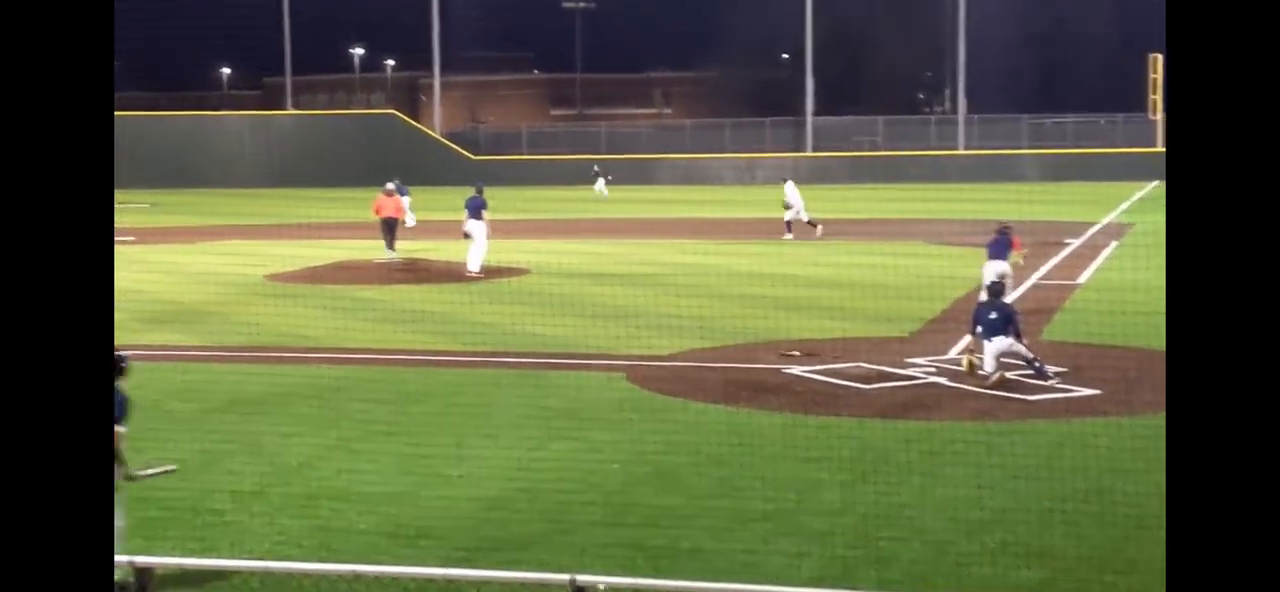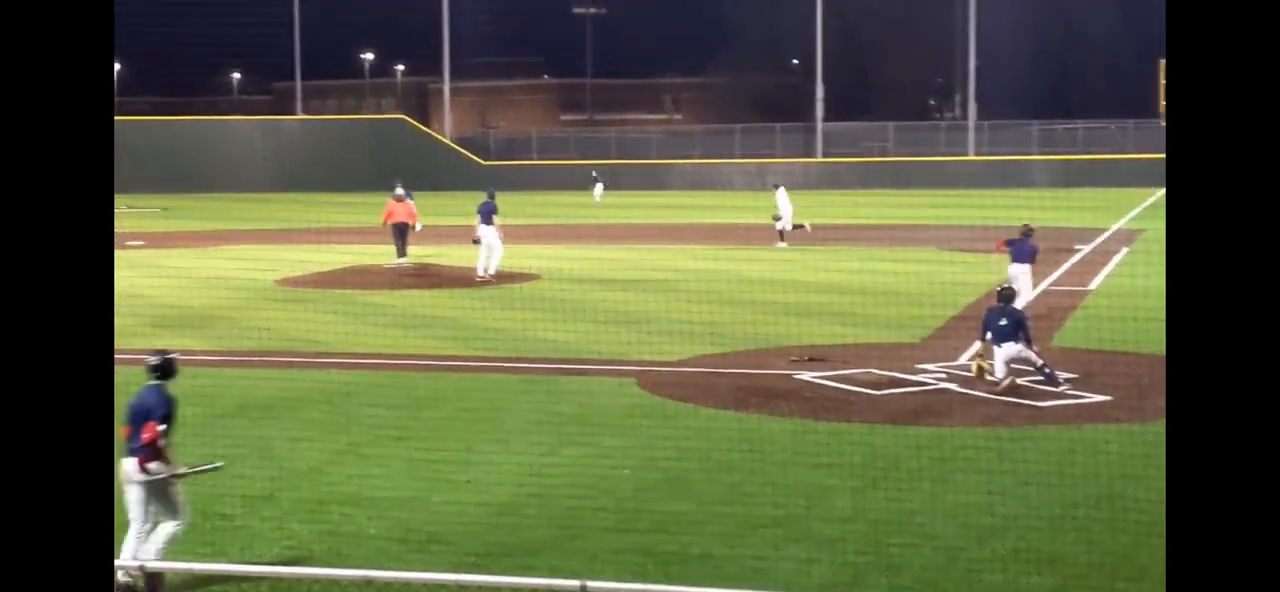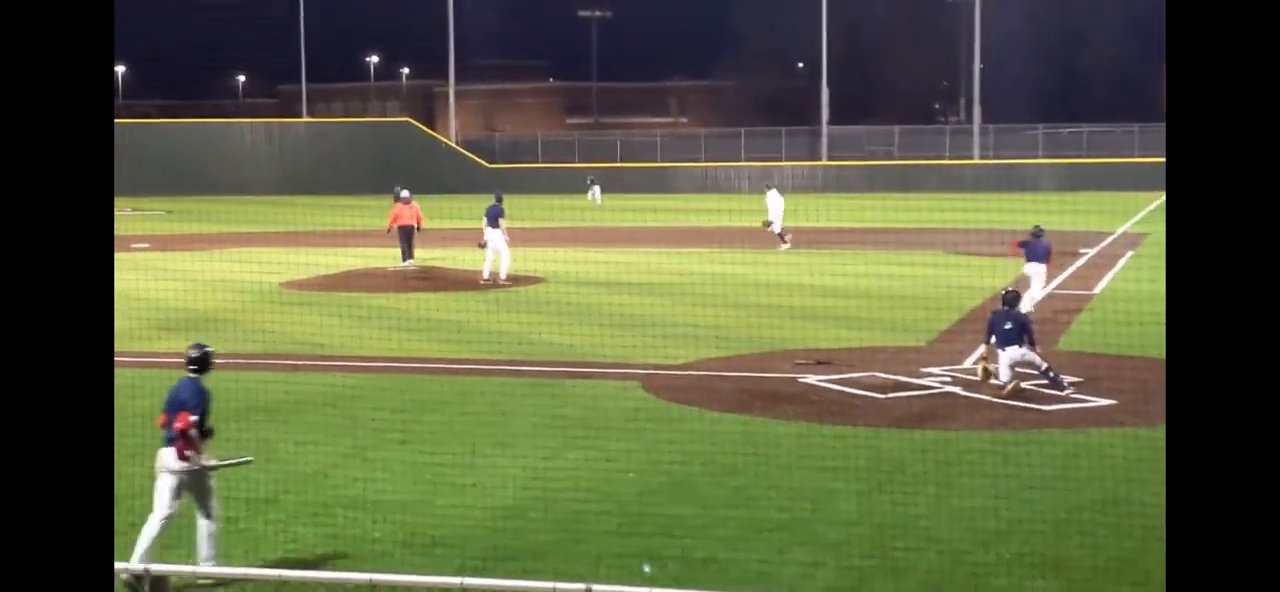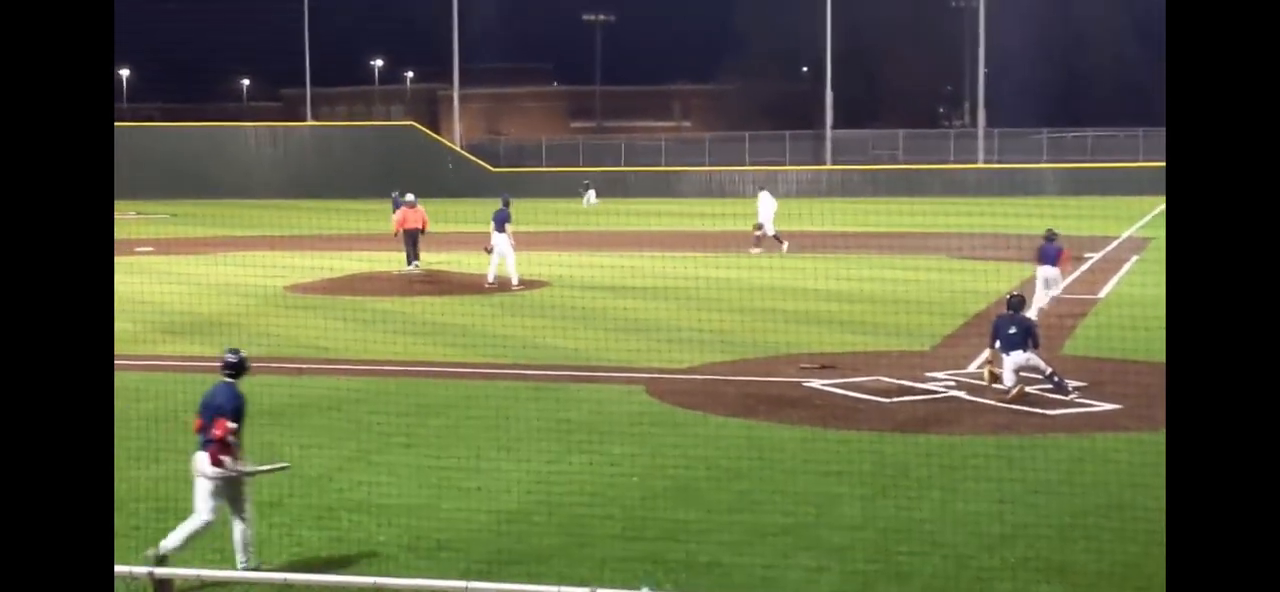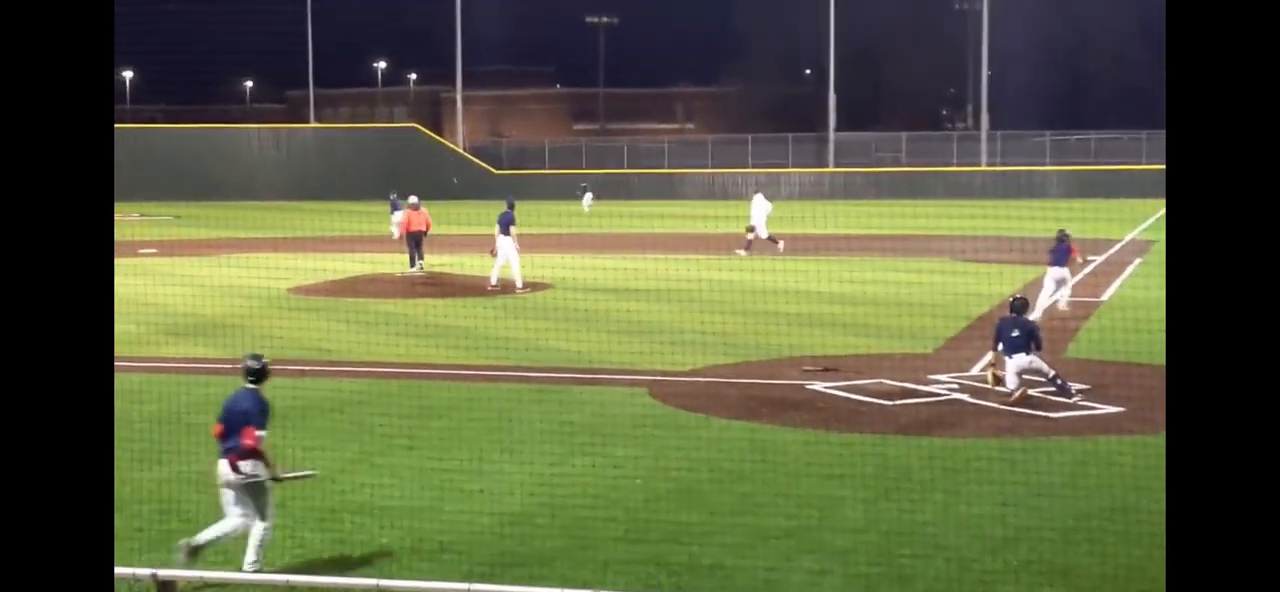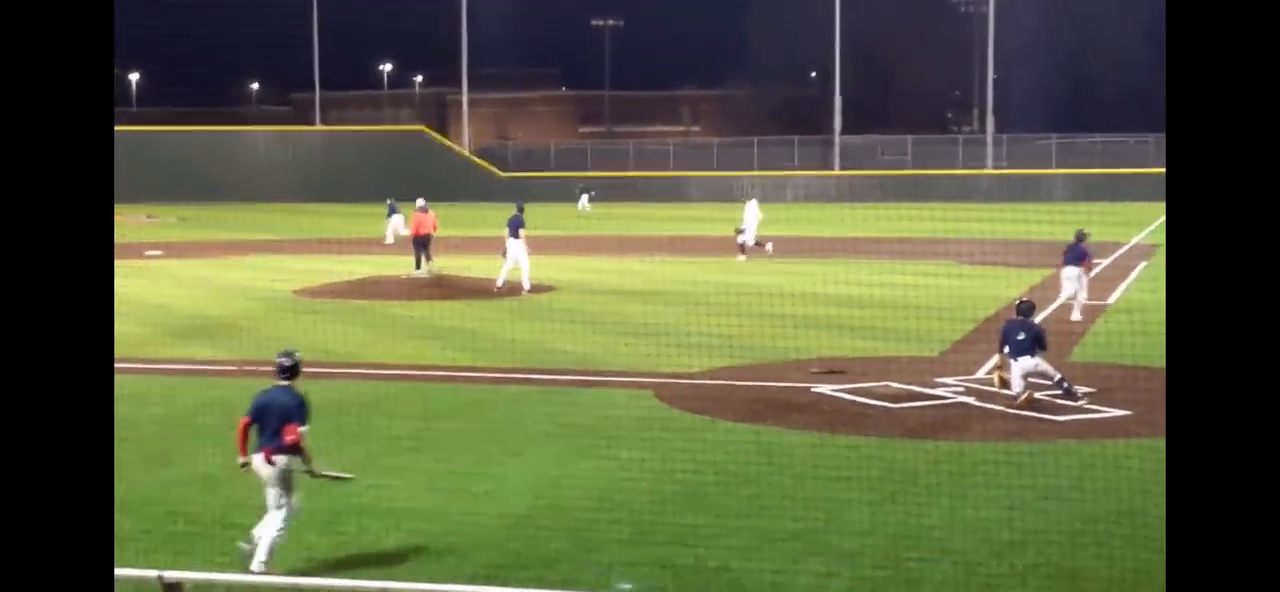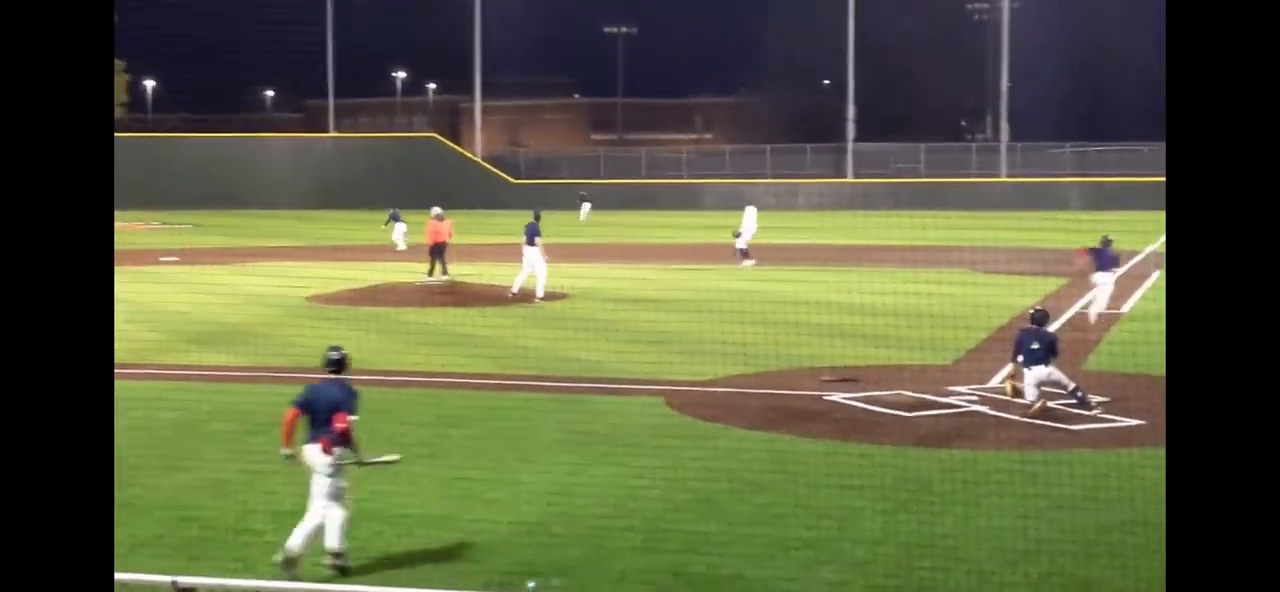
dt=0.1s
person 1, frame 1
right shoulder: (118, 398)
right elbow: (113, 438)
right wrist: (124, 468)
right hip: (112, 466)
left knee: (115, 521)
right knee: (115, 522)
person 1, frame 2
left shoulder: (140, 396)
right shoulder: (164, 399)
left elbow: (127, 434)
right elbow: (152, 438)
right wrist: (171, 464)
left hip: (130, 463)
right hip: (152, 466)
left knee: (139, 525)
right knee: (175, 519)
right ankle: (148, 565)
person 1, frame 3
left shoulder: (176, 388)
right shoulder: (200, 392)
left elbow: (163, 422)
right elbow: (183, 427)
right wrist: (201, 453)
left hip: (166, 456)
right hip: (187, 459)
left knee: (160, 515)
right knee: (208, 514)
left ankle: (136, 568)
right ankle: (208, 565)
person 1, frame 4
left shoulder: (212, 392)
right shoulder: (235, 396)
left elbow: (199, 427)
right elbow: (221, 434)
right wrist: (239, 459)
left hip: (202, 459)
right hip: (222, 461)
left knee: (203, 517)
right knee: (240, 514)
left ankle: (163, 551)
right ankle: (245, 566)
person 1, frame 5
left shoulder: (232, 399)
right shoulder: (260, 403)
left elbow: (218, 433)
right elbow: (253, 443)
right wrist: (271, 468)
left hip: (225, 464)
right hip: (248, 466)
left knee: (238, 520)
right knee: (263, 518)
left ankle: (196, 543)
right ankle: (251, 569)
person 1, frame 6
left shoulder: (262, 396)
right shoulder: (297, 400)
left elbow: (243, 426)
right elbow: (293, 439)
left wrist: (243, 455)
right wrist: (307, 463)
left hip: (260, 458)
right hip: (281, 460)
left knee: (278, 511)
right knee: (280, 516)
left ankle: (256, 540)
right ankle: (258, 567)
person 1, frame 7
left shoulder: (312, 389)
right shoulder: (348, 392)
left elbow: (290, 416)
right elbow: (342, 427)
left wrist: (287, 446)
right wrist: (356, 451)
left hip: (311, 450)
right hip: (330, 452)
left knee: (334, 502)
right knee: (322, 506)
left ankle: (336, 550)
right ankle: (291, 550)
